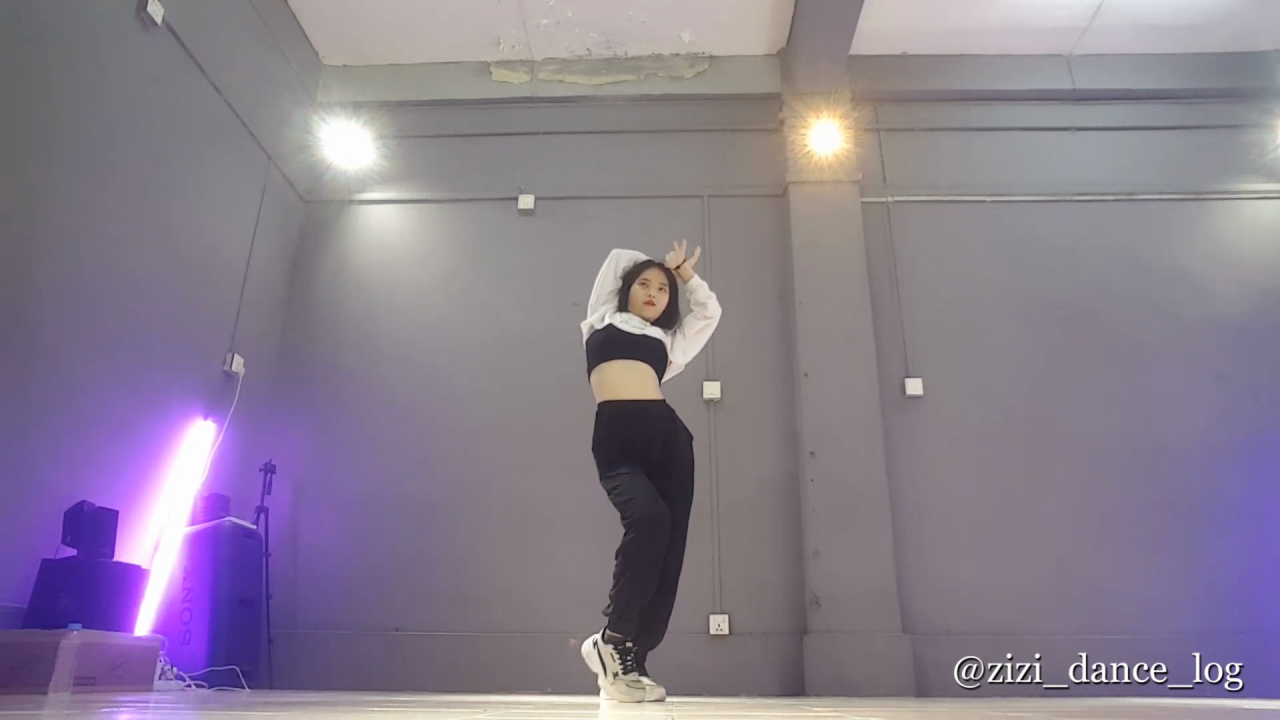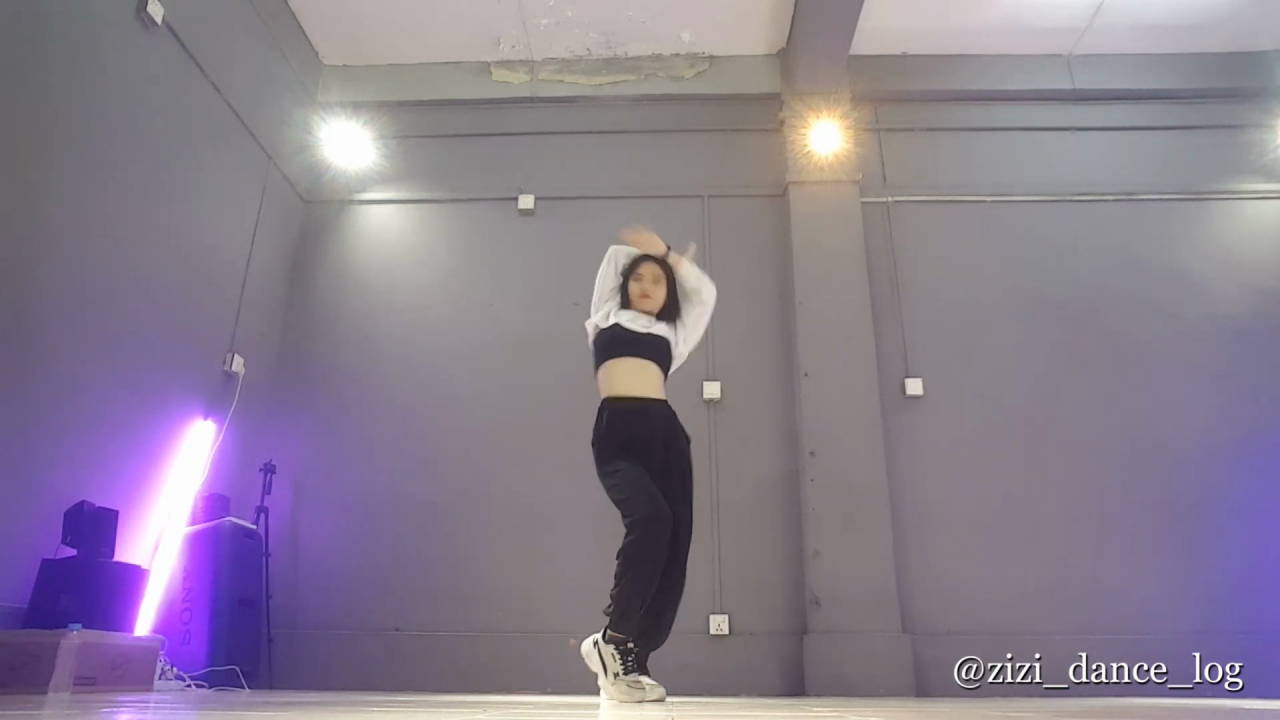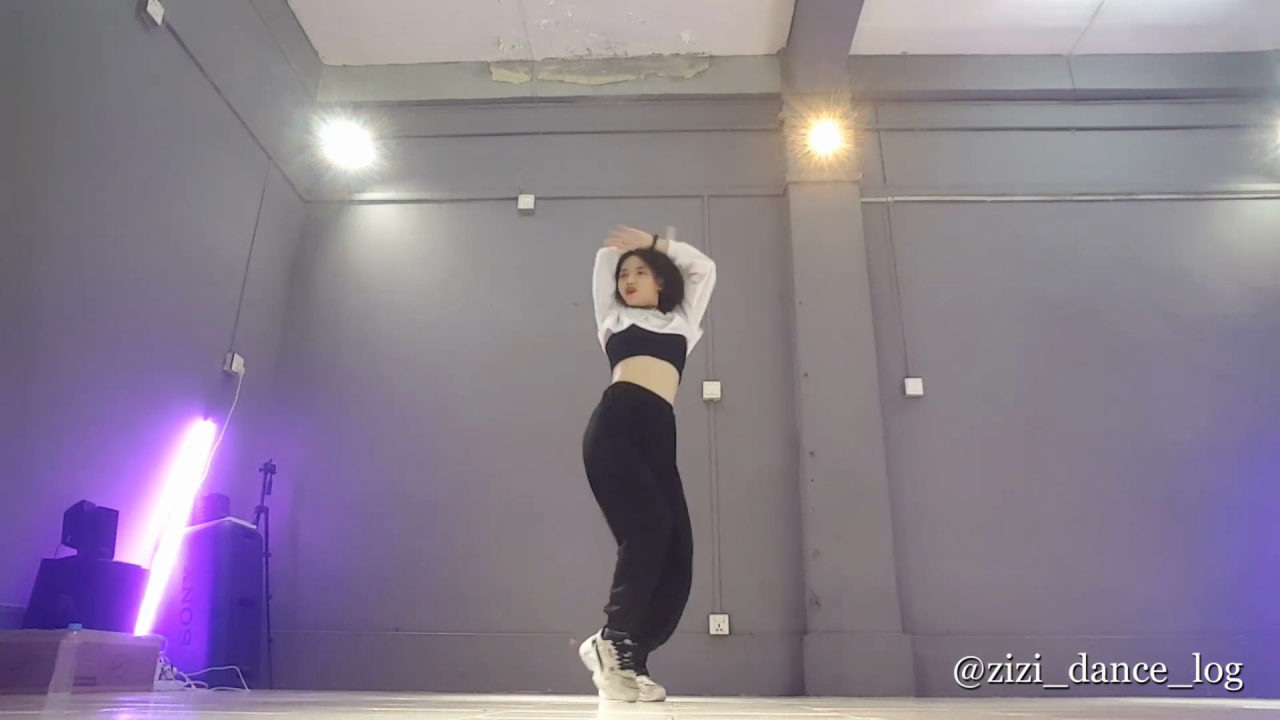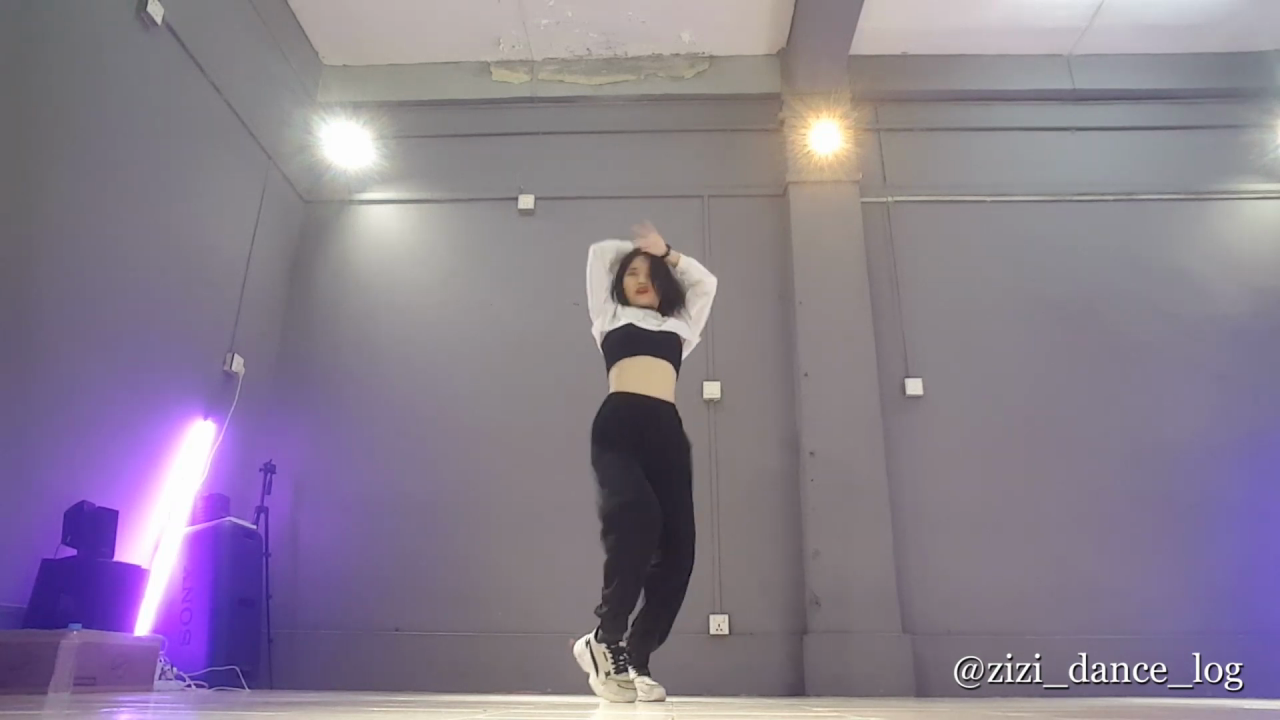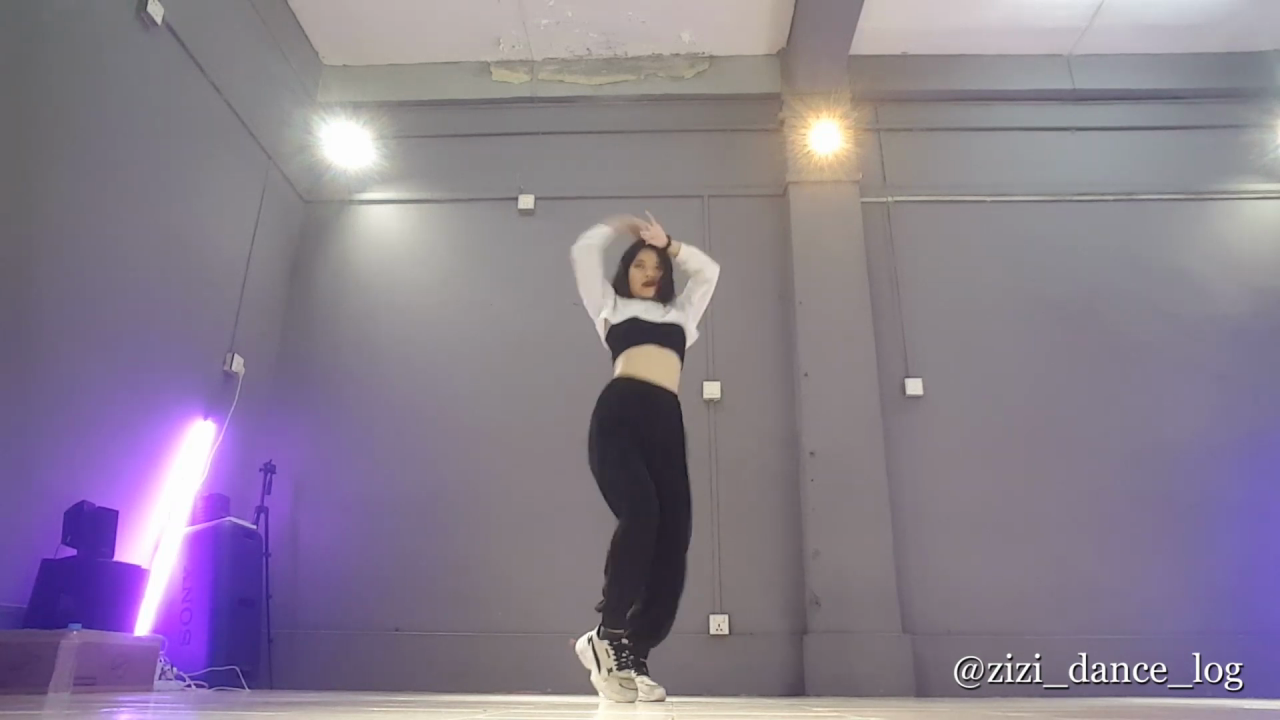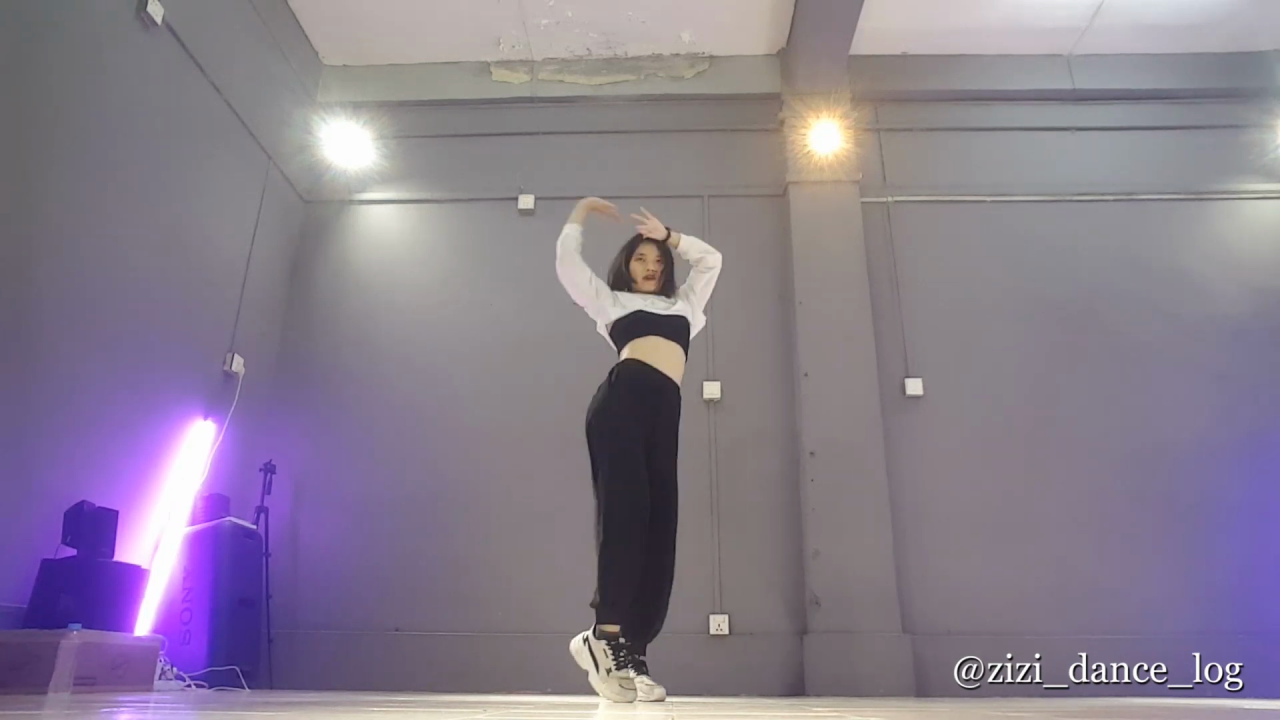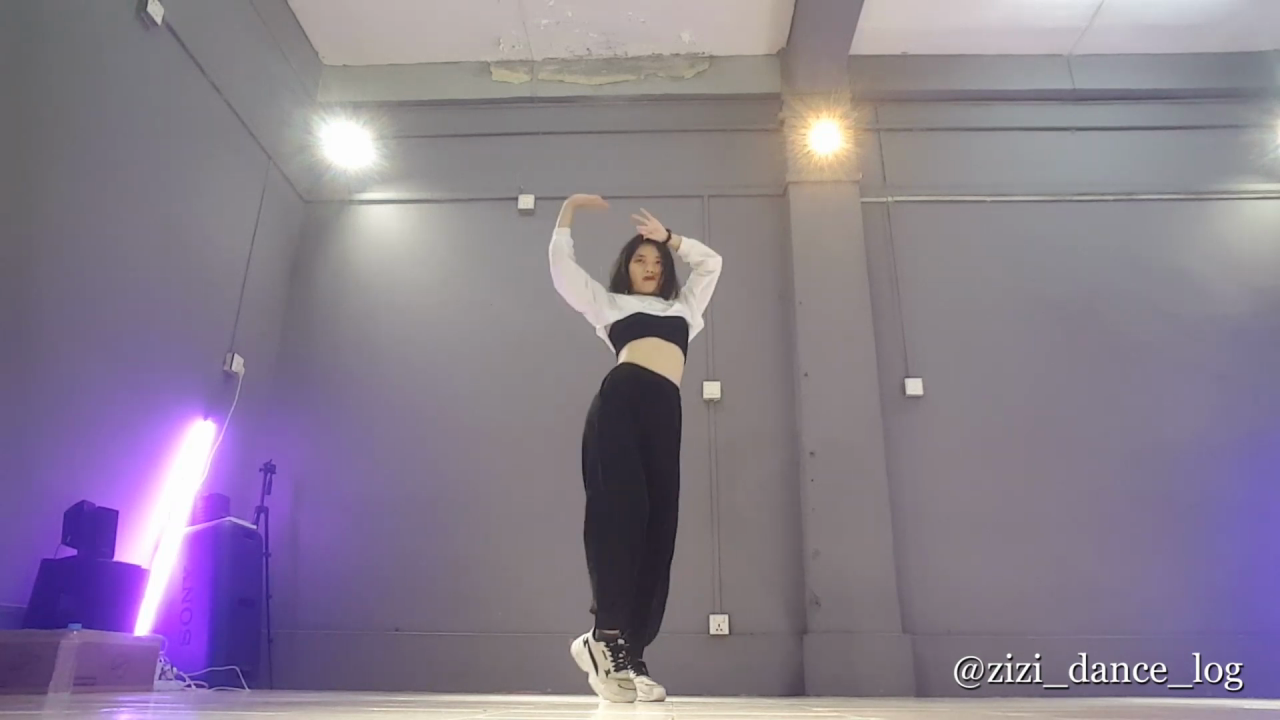
dt=0.1s
person 1, frame 1
left shoulder: (668, 339)
right shoulder: (602, 316)
left elbow: (710, 311)
right elbow: (616, 258)
left wrist: (683, 270)
right wrist: (655, 263)
left hip: (667, 437)
right hip: (616, 441)
left knee: (669, 544)
right knee: (649, 521)
left ankle: (631, 659)
right ankle: (613, 641)
person 1, frame 2
left shoulder: (670, 331)
right shoulder: (607, 315)
left elbow: (702, 288)
right elbow: (615, 256)
left wrist: (667, 254)
right wrist: (645, 254)
left hip: (665, 435)
right hip: (618, 437)
left knee: (674, 545)
right knee: (650, 521)
left ankle: (632, 658)
right ankle: (614, 641)
person 1, frame 3
left shoulder: (681, 320)
right shoulder: (615, 317)
left elbow: (704, 268)
right elbow: (606, 253)
left wrist: (654, 244)
right wrist: (627, 249)
left hip: (658, 434)
right hip: (615, 426)
left knee: (678, 552)
right knee: (647, 521)
left ankle: (632, 656)
right ankle: (613, 641)
person 1, frame 4
left shoulder: (679, 323)
right shoulder: (611, 315)
left elbow: (706, 281)
right elbow: (598, 257)
left wrist: (665, 252)
right wrist: (632, 248)
left hip: (667, 433)
right hip: (619, 427)
left knee: (678, 545)
right knee: (635, 518)
left ankle: (634, 656)
right ankle: (606, 641)
person 1, frame 5
left shoulder: (679, 313)
right shoulder: (611, 305)
left elbow: (708, 270)
right elbow: (584, 251)
left wrist: (666, 243)
right wrist: (620, 228)
left hip: (665, 422)
right hip: (620, 414)
left knee: (673, 537)
right knee: (640, 514)
left ankle: (634, 654)
right ankle: (609, 637)
person 1, frame 6
left shoulder: (682, 305)
right shoulder: (611, 300)
left elbow: (711, 259)
right elbow: (567, 261)
left wrist: (669, 236)
right wrist: (579, 213)
left hip: (663, 410)
right hip: (623, 398)
left knee: (660, 525)
right knee: (627, 506)
left ankle: (632, 651)
right ankle: (606, 636)
person 1, frame 7
left shoulder: (682, 306)
right shoulder: (608, 302)
left elbow: (711, 261)
right elbow: (560, 264)
left wrist: (669, 238)
right wrist: (567, 210)
left hip: (664, 412)
right hip: (620, 402)
left knee: (659, 527)
right knee: (620, 512)
left ankle: (631, 652)
right ankle: (606, 639)
